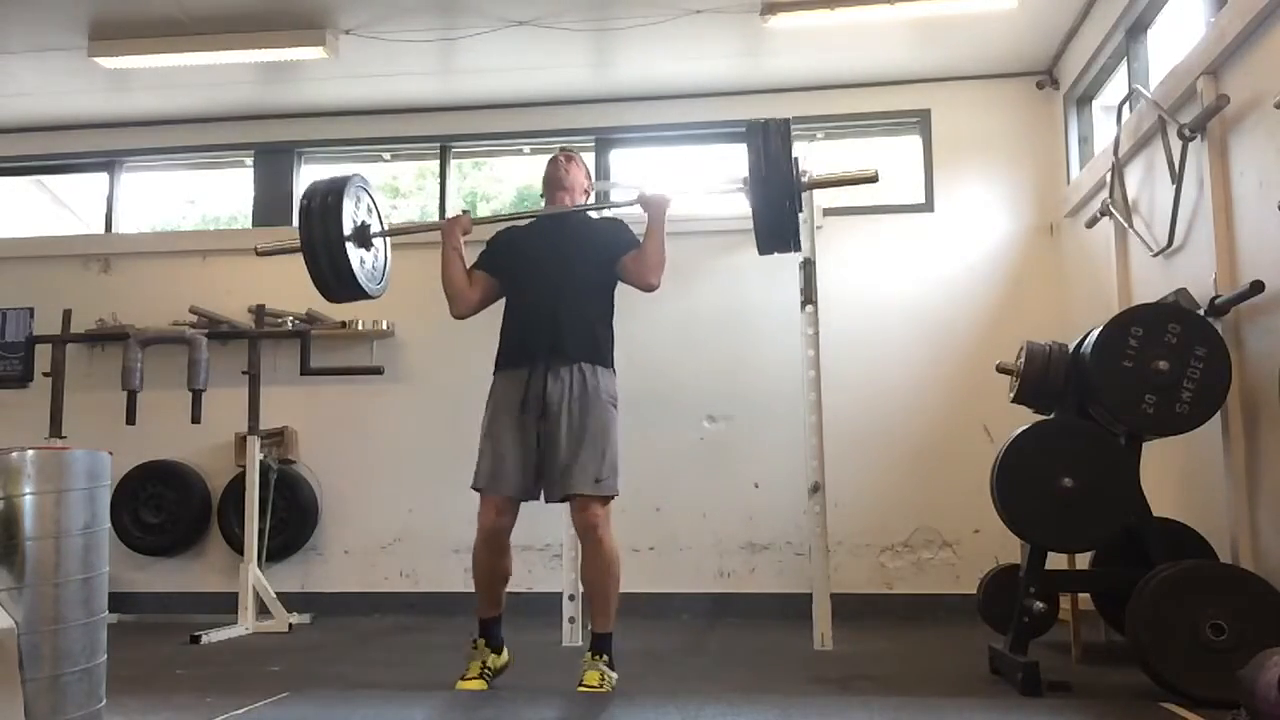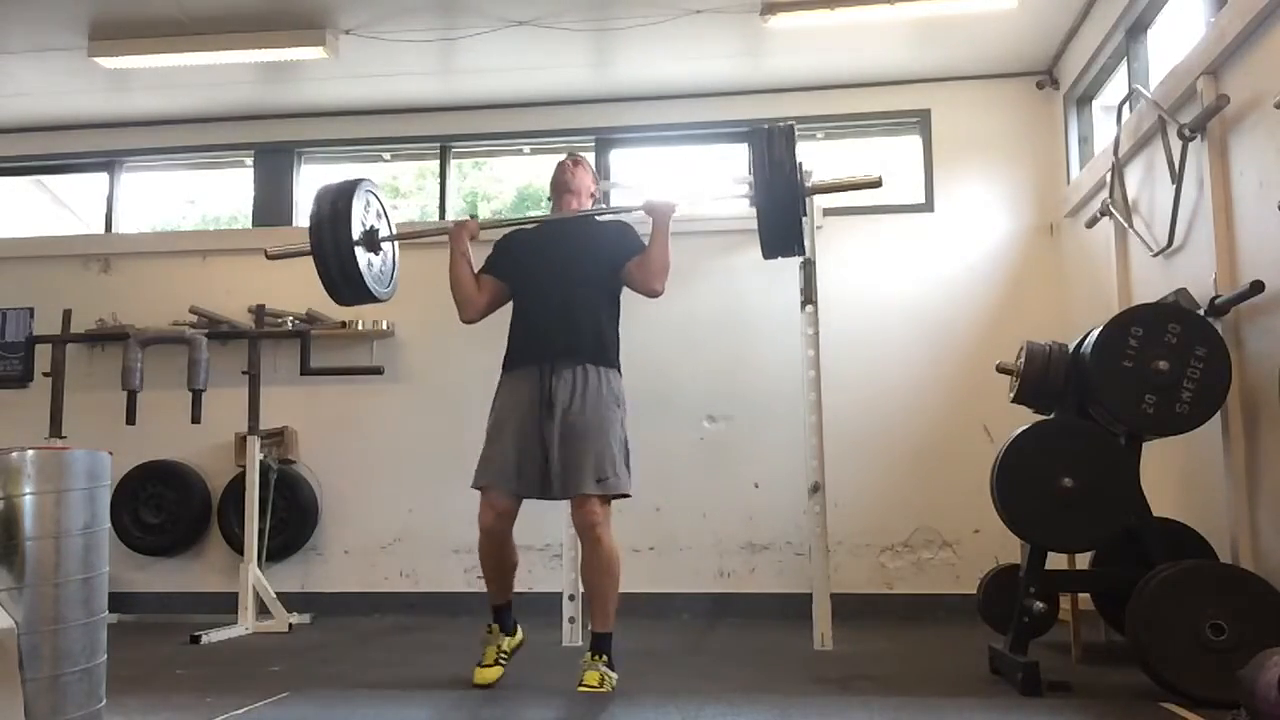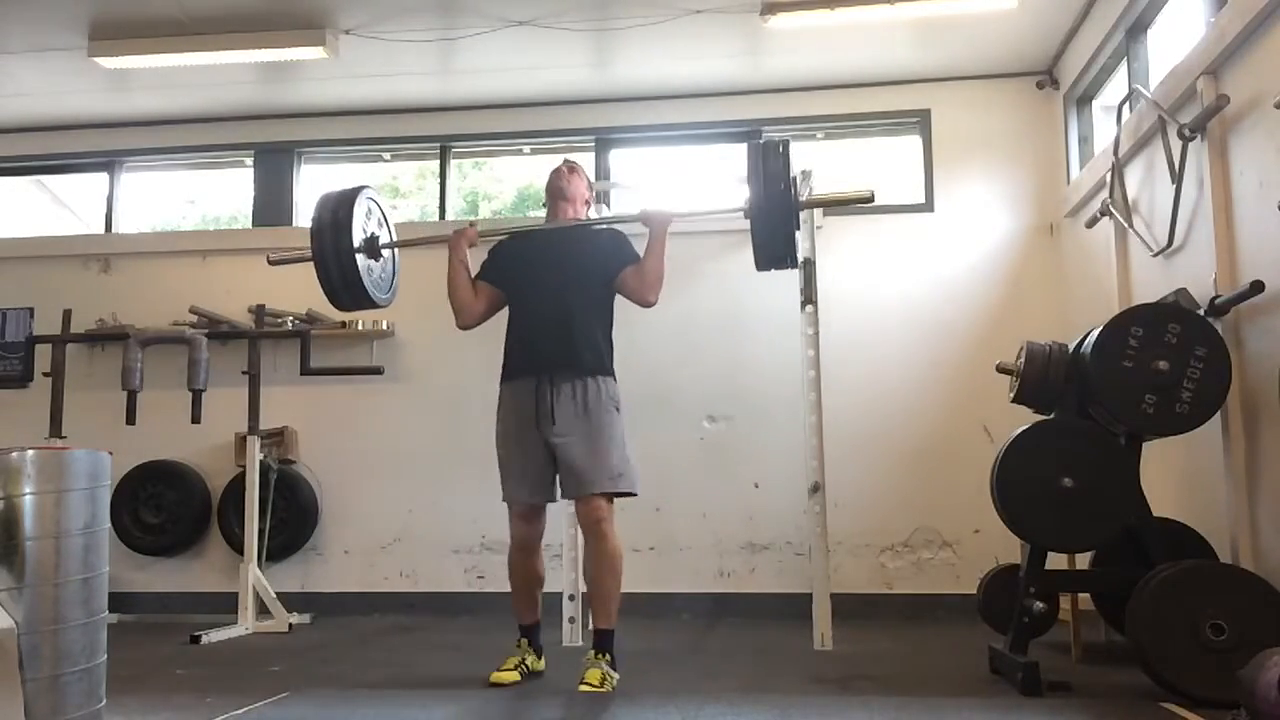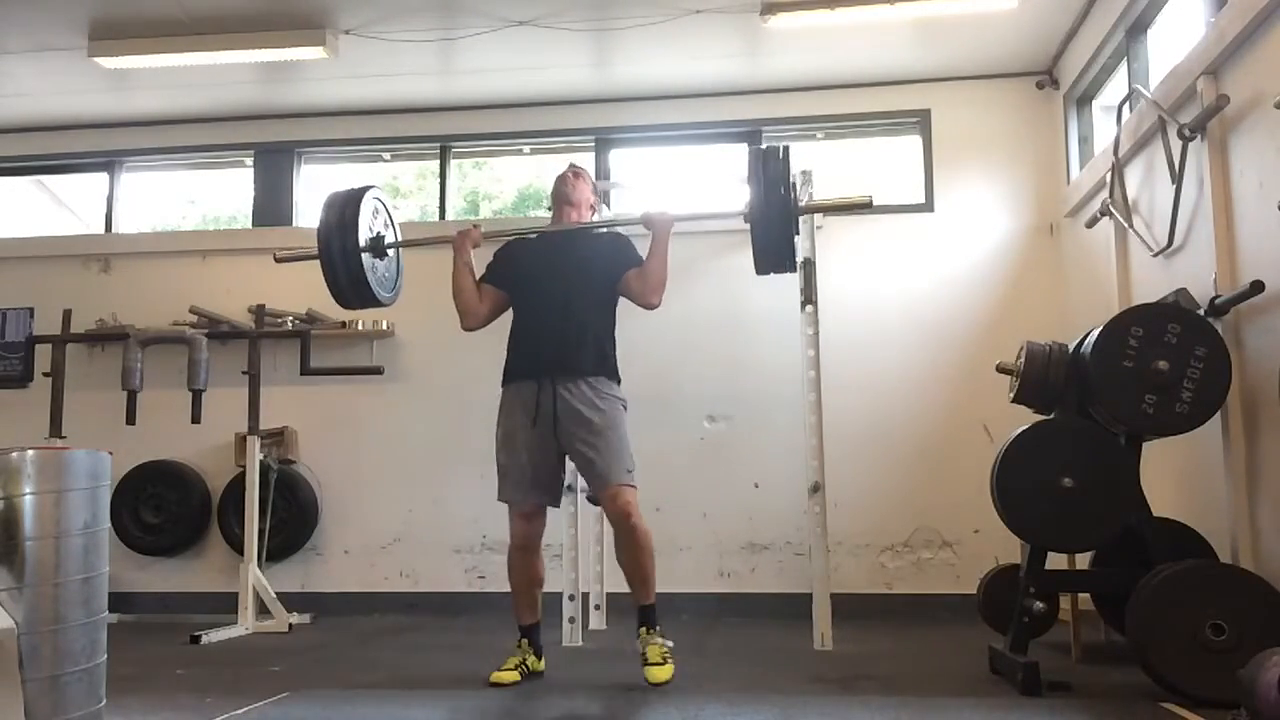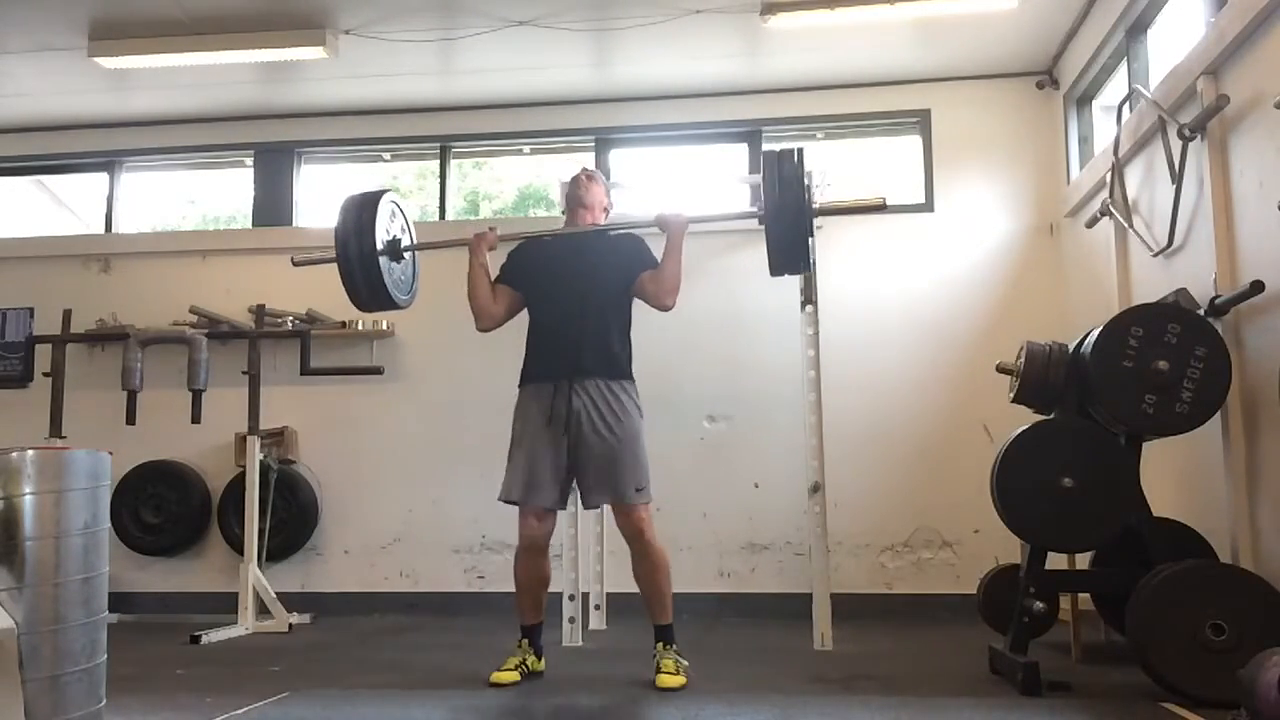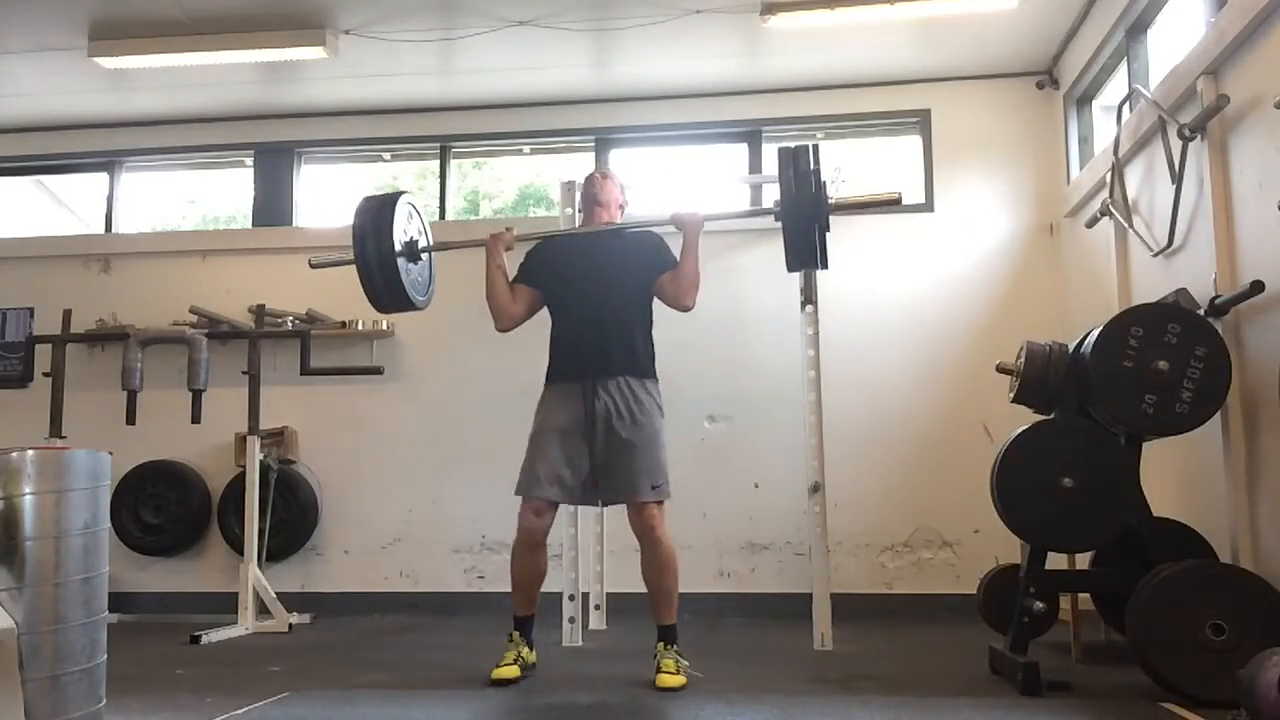
dt=0.2s
person 1, frame 1
left shoulder: (606, 232)
right shoulder: (509, 241)
left elbow: (647, 276)
right elbow: (462, 302)
left wrist: (656, 214)
right wrist: (452, 240)
left hip: (583, 380)
right hip: (516, 382)
left knee: (592, 519)
right knee: (493, 520)
left ankle: (601, 655)
right ankle: (489, 644)
person 1, frame 2
left shoulder: (613, 234)
right shoulder: (516, 243)
left elbow: (652, 282)
right elbow: (471, 307)
left wrist: (661, 221)
right wrist: (460, 245)
left hip: (588, 380)
right hip: (521, 382)
left knee: (592, 519)
right knee: (493, 516)
left ankle: (601, 655)
right ankle: (503, 626)
person 1, frame 3
left shoulder: (607, 242)
right shoulder: (511, 249)
left elbow: (646, 292)
right elbow: (468, 313)
left wrist: (658, 230)
right wrist: (458, 252)
left hip: (586, 388)
right hip: (522, 391)
left knee: (597, 516)
right knee: (524, 530)
left ankle: (603, 653)
right ankle: (530, 648)
person 1, frame 4
left shoulder: (610, 246)
right shoulder: (515, 253)
left elbow: (649, 295)
right elbow: (472, 315)
left wrist: (661, 234)
right wrist: (463, 253)
left hip: (591, 387)
right hip: (526, 393)
left knee: (624, 508)
right knee: (524, 528)
left ankle: (651, 633)
right ankle: (529, 647)
person 1, frame 5
left shoulder: (625, 246)
right shoulder: (530, 253)
left elbow: (664, 296)
right elbow: (487, 315)
left wrist: (675, 234)
right wrist: (478, 255)
left hip: (608, 391)
right hip: (542, 396)
left knee: (637, 524)
right knee: (533, 531)
left ankle: (667, 648)
right ankle: (530, 647)
person 1, frame 6
left shoulder: (644, 244)
right shoulder: (549, 252)
left elbow: (683, 296)
right elbow: (506, 315)
left wrist: (691, 233)
right wrist: (495, 254)
left hip: (629, 391)
right hip: (565, 394)
left knee: (649, 522)
right knee: (532, 521)
left ankle: (669, 649)
right ankle: (521, 640)
